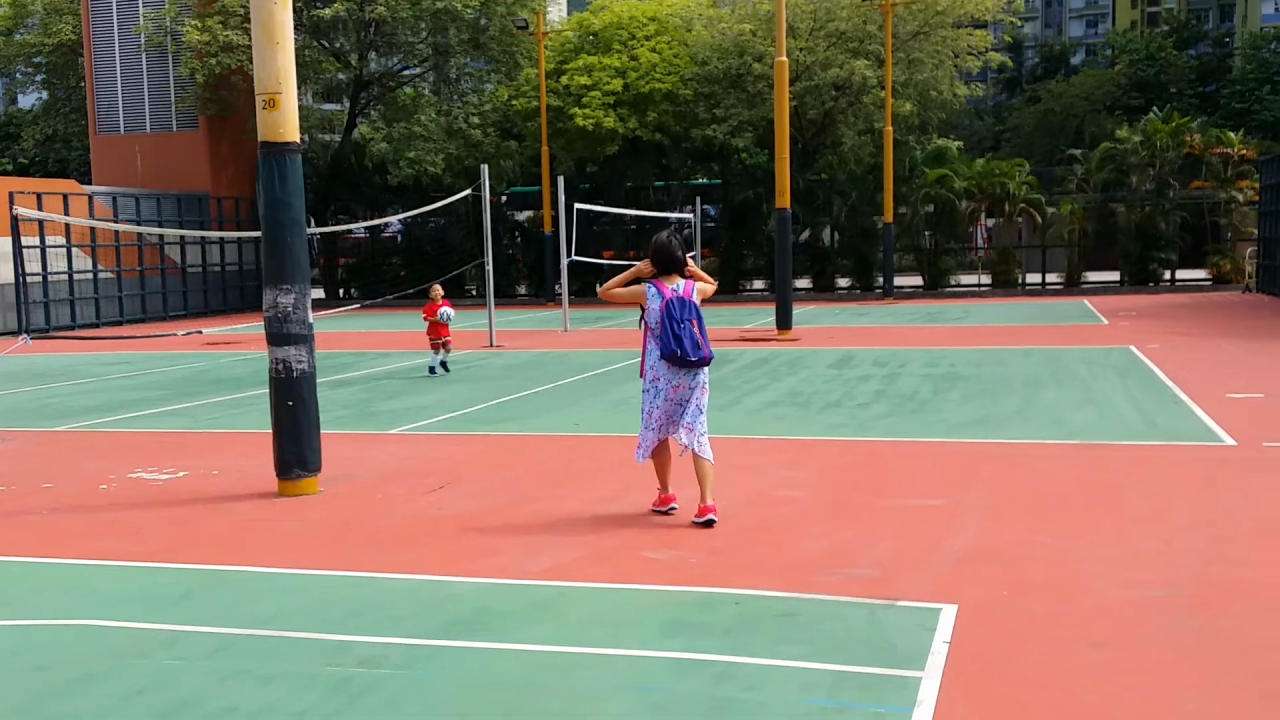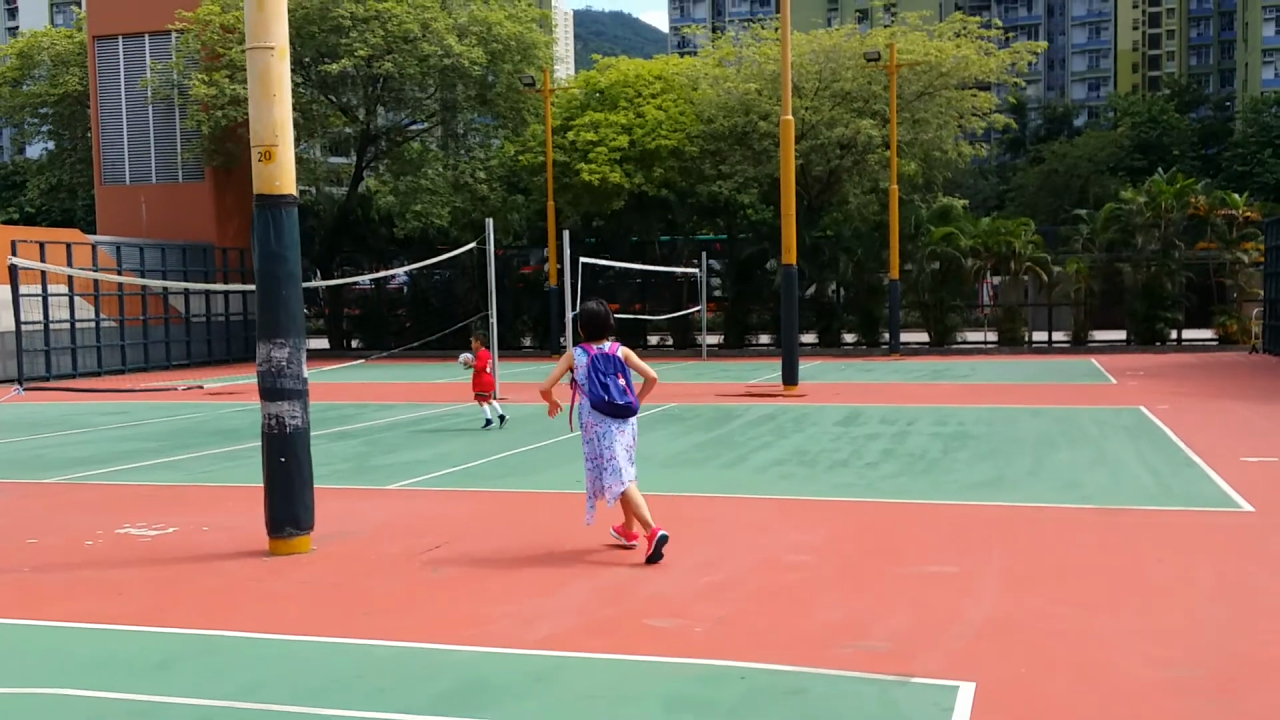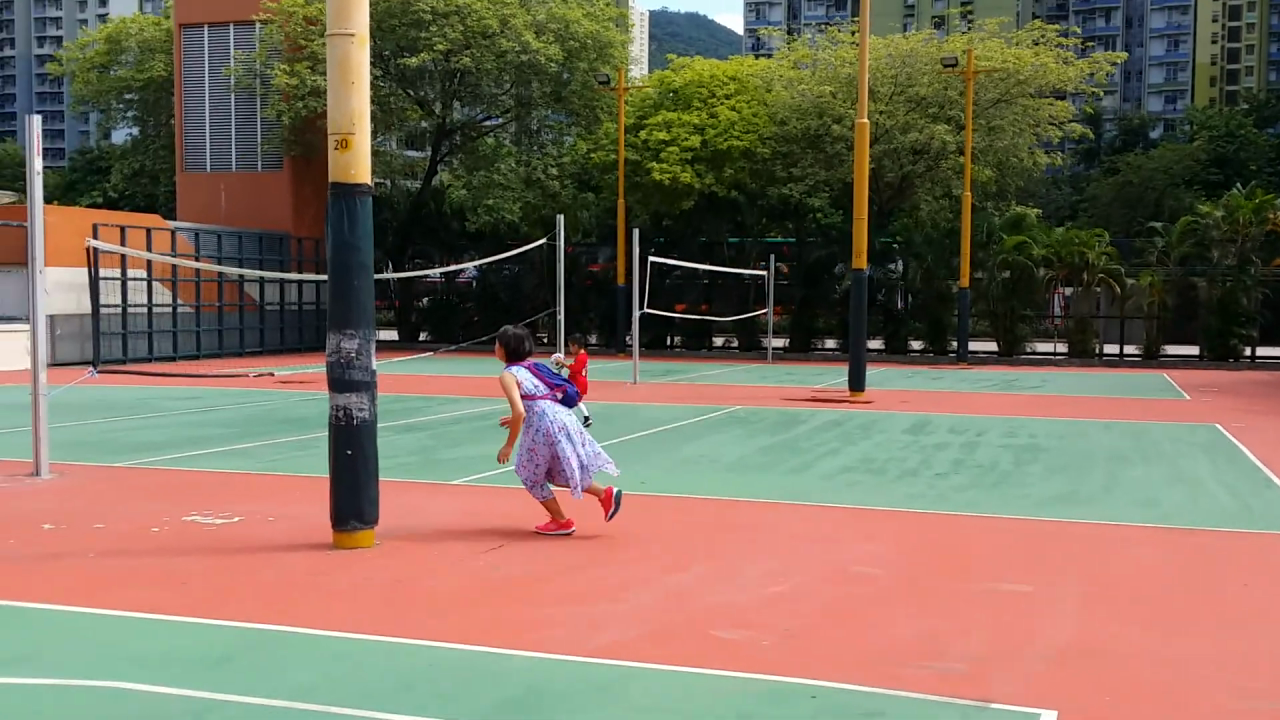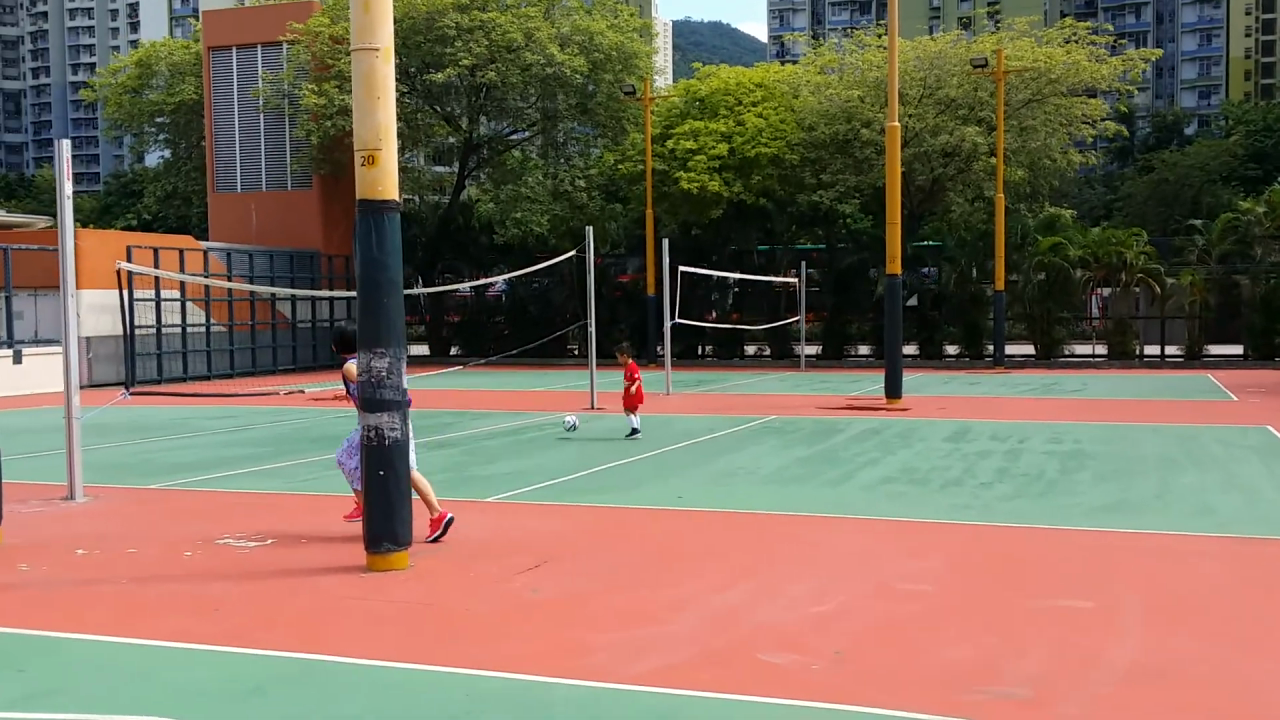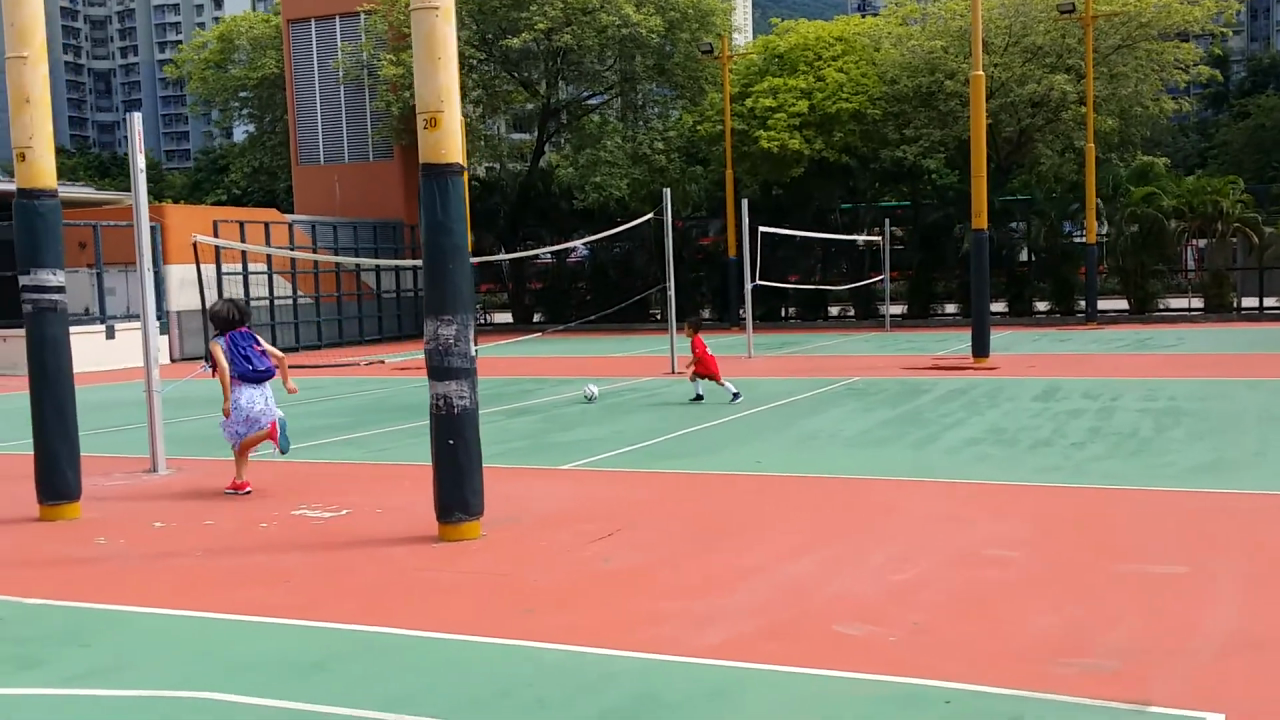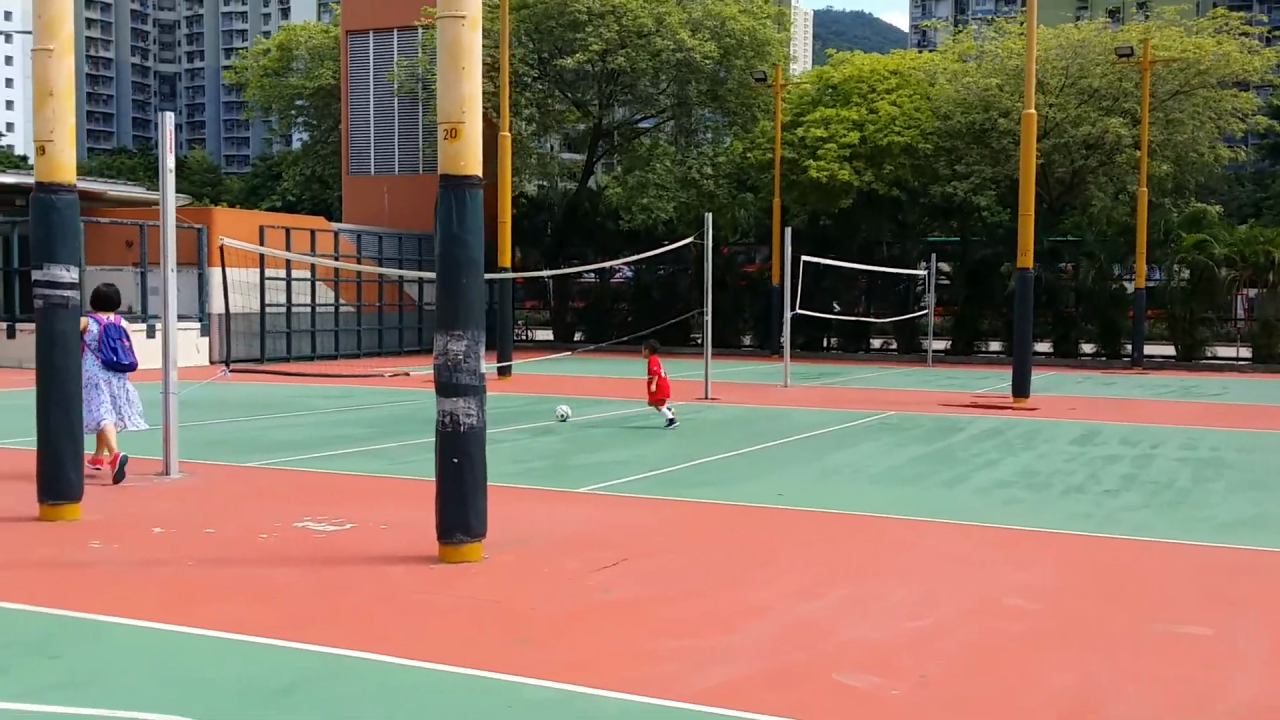
dt=0.5s
person 1, frame 1
left shoulder: (645, 292)
right shoulder: (695, 289)
left elbow: (603, 293)
right elbow: (713, 285)
left wrist: (634, 271)
right wrist: (695, 271)
left hip: (660, 373)
right hip: (694, 371)
left knee: (657, 432)
right knee: (696, 434)
left ankle: (665, 494)
right ankle: (707, 505)
person 1, frame 2
left shoulder: (574, 355)
right shoulder: (621, 351)
left elbow: (545, 389)
right elbow: (652, 378)
left wrist: (552, 403)
right wrist: (636, 402)
left hip: (596, 424)
right hip: (623, 420)
left knee: (618, 479)
right knee: (623, 473)
left ankle: (652, 530)
right ankle: (629, 528)
person 1, frame 3
left shoulder: (508, 376)
right shoulder: (529, 367)
left elbow: (519, 412)
left wrist: (508, 445)
right wrist: (514, 418)
left hip: (546, 424)
right hip: (564, 418)
left knee: (528, 472)
right knee: (570, 471)
left ankle: (561, 521)
right ankle: (605, 494)
person 1, frame 4
left shoulder: (350, 366)
right wrist: (348, 395)
left knee: (349, 460)
right knee: (406, 471)
left ankle: (363, 504)
right ankle: (438, 514)
person 1, frame 5
left shoulder: (216, 343)
right shoulder: (251, 336)
left elbow: (223, 367)
right elbow: (280, 356)
left wrist: (227, 400)
right wrist: (286, 380)
left hip: (240, 395)
right hip: (261, 391)
left knee: (242, 440)
right knee: (241, 439)
left ankle: (273, 428)
right ankle: (240, 482)
person 1, frame 6
left shoulder: (87, 321)
right shoulder: (121, 322)
right elbow: (128, 349)
left hip: (95, 375)
right hip: (118, 376)
left knee: (102, 418)
right knee: (111, 415)
left ankle: (117, 455)
right ankle: (98, 457)
